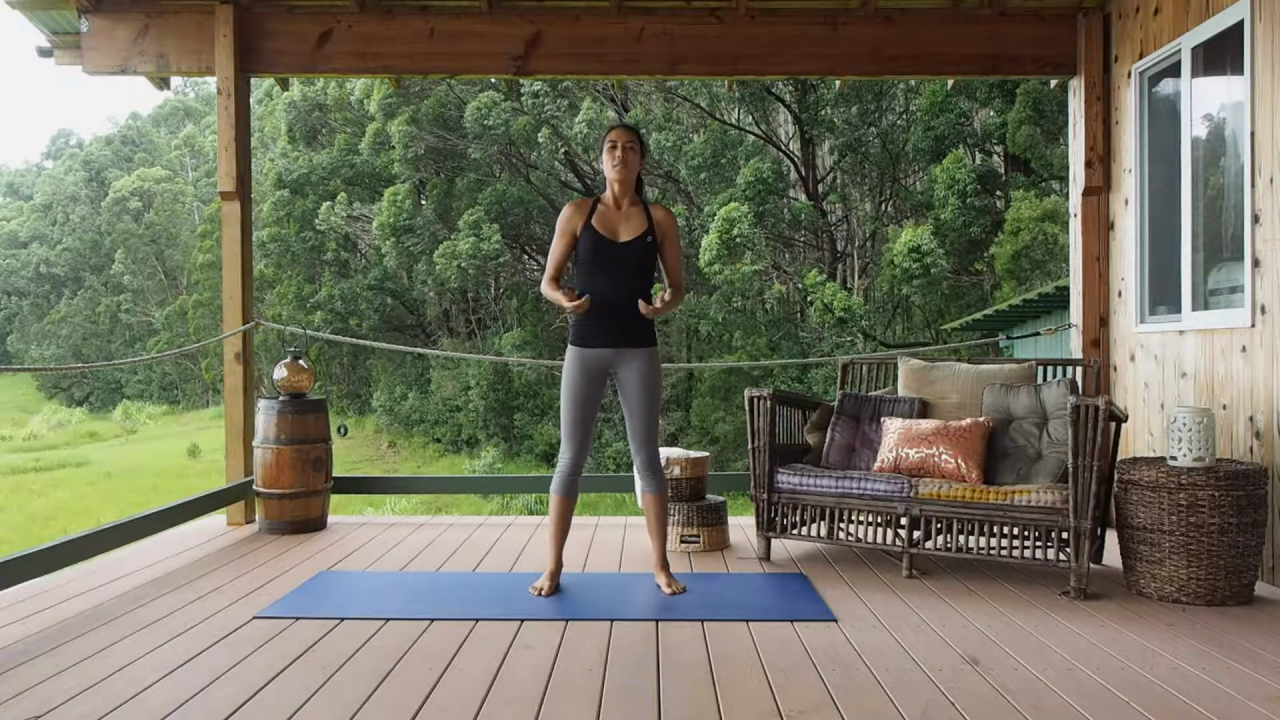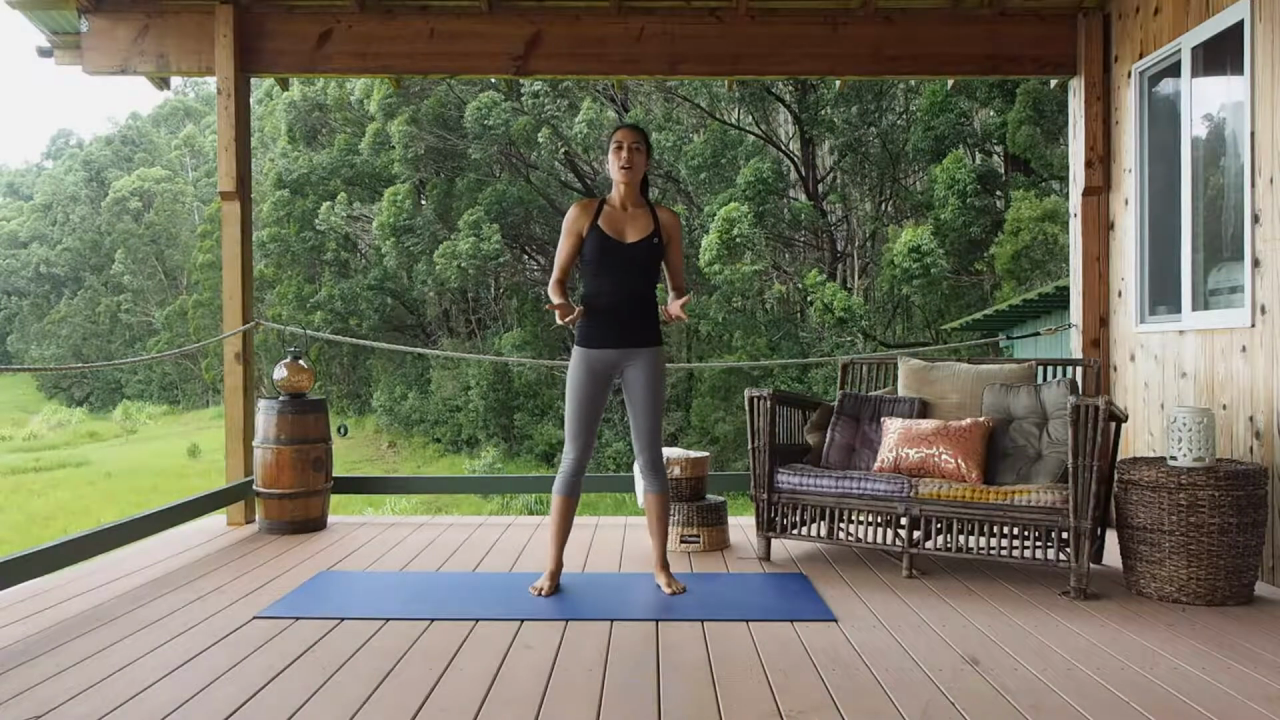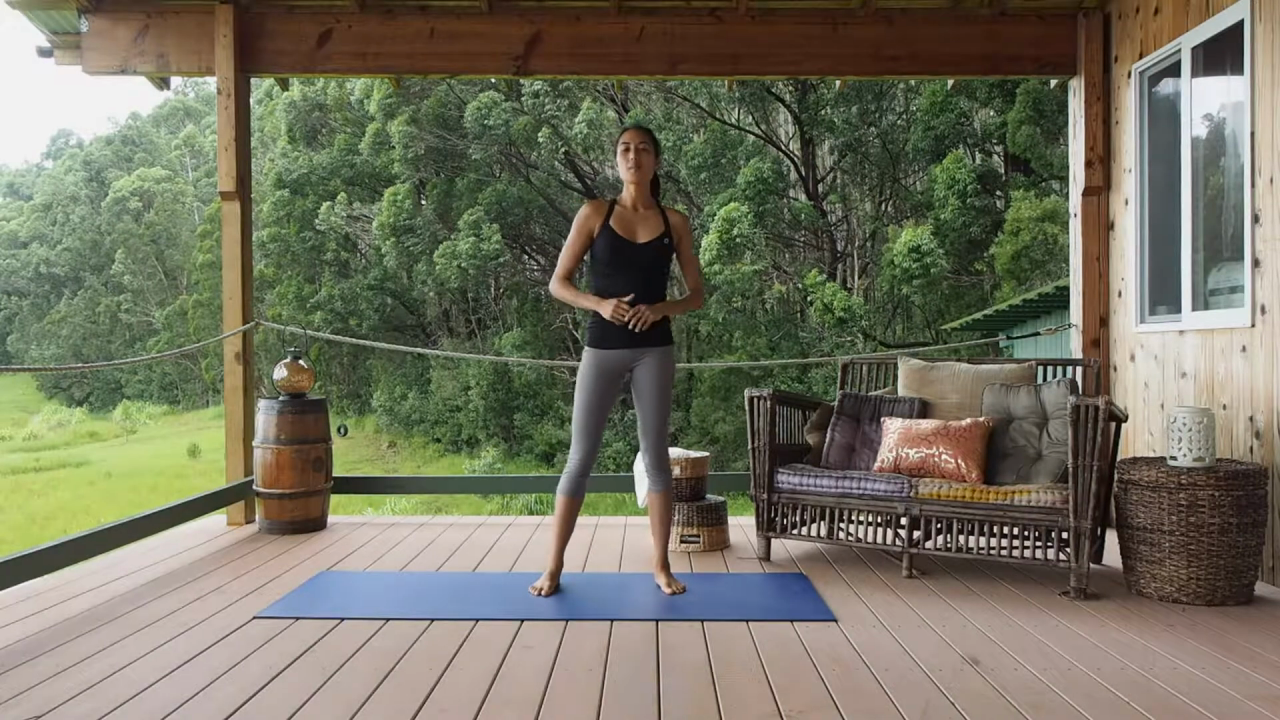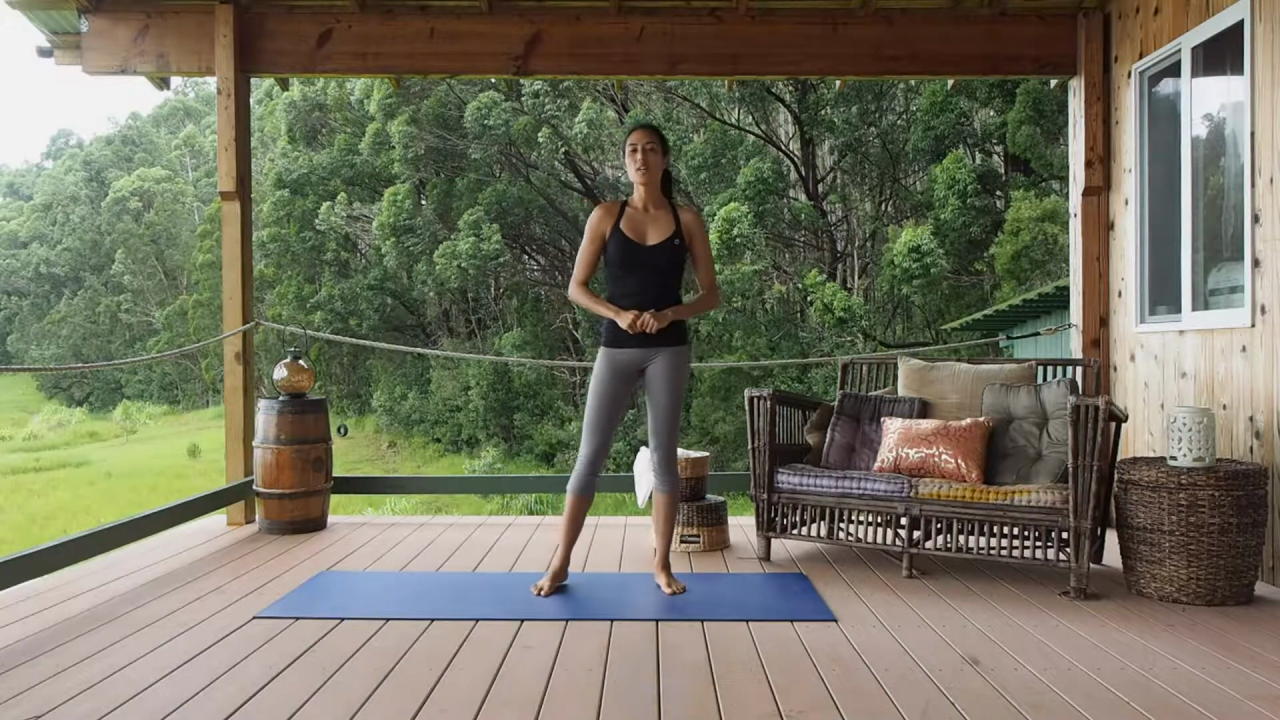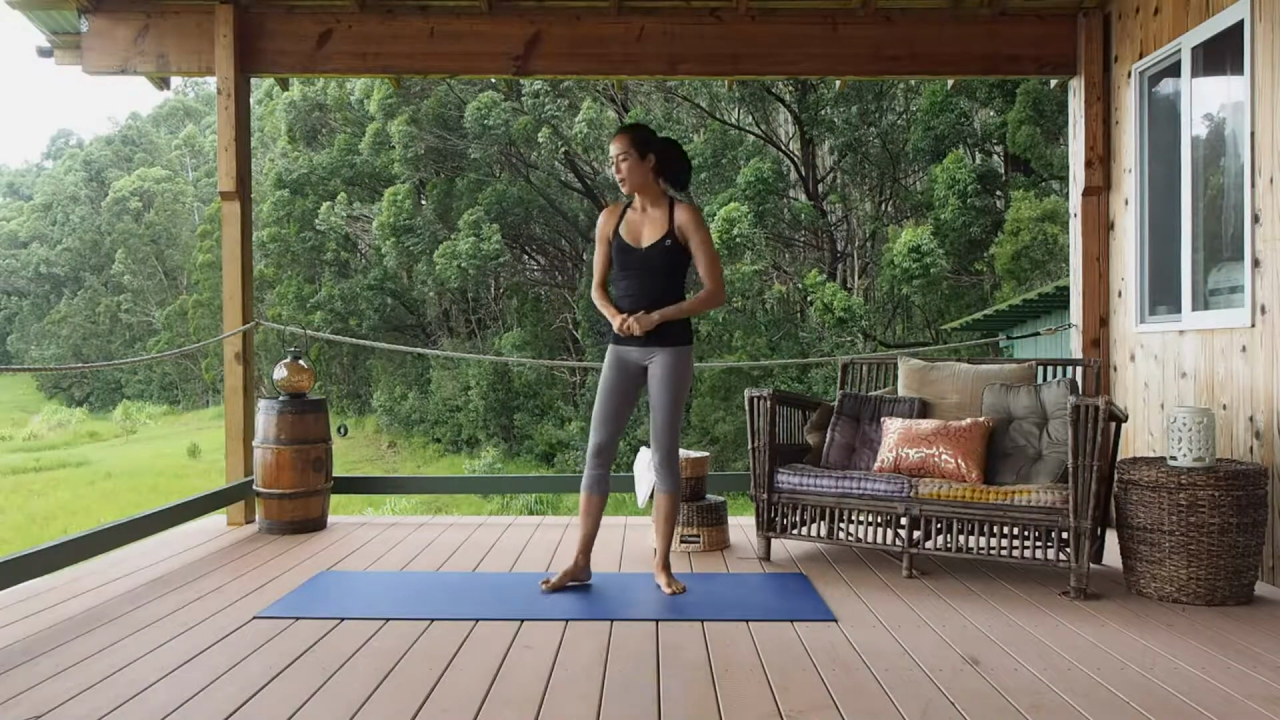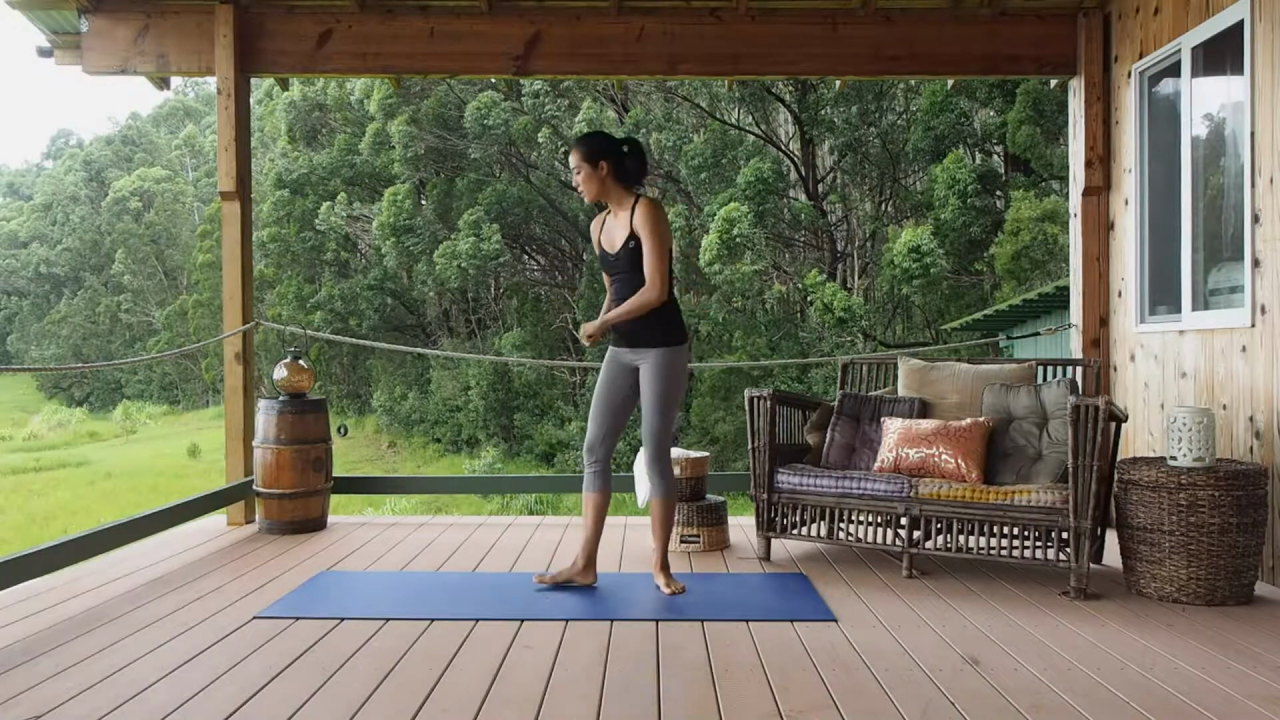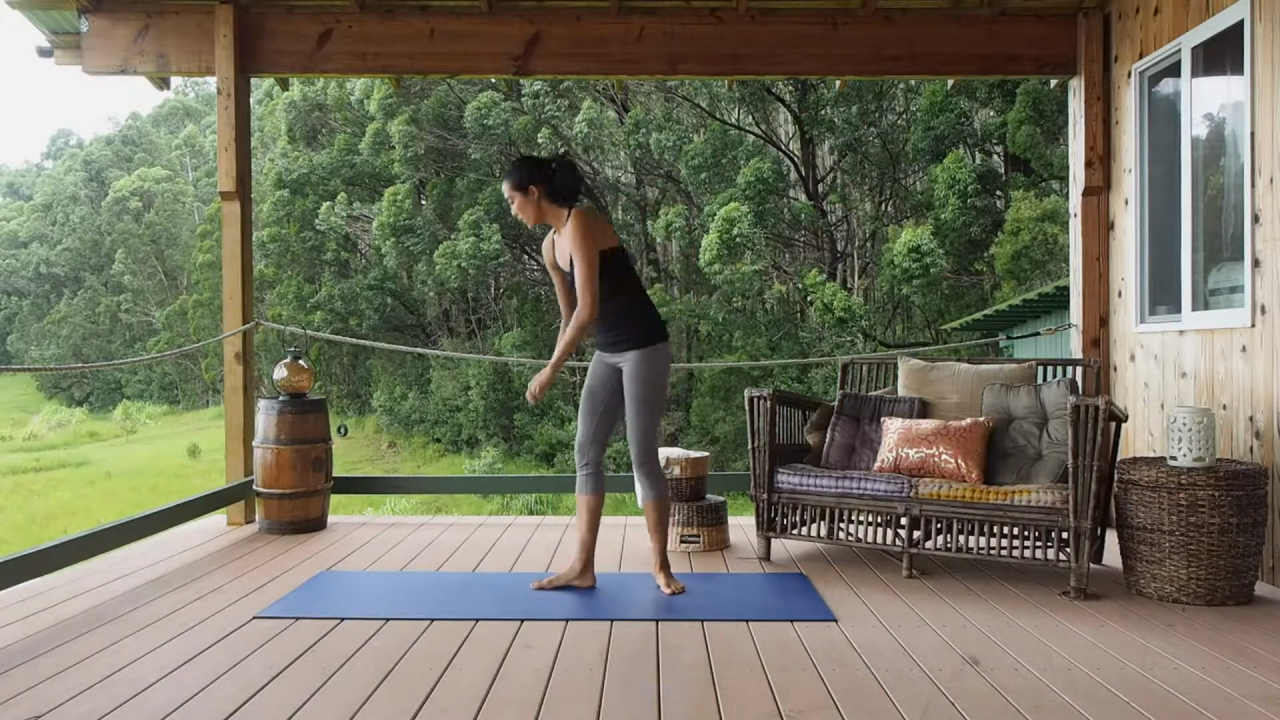
dt=0.3s
person 1, frame 1
left shoulder: (659, 218)
right shoulder: (577, 212)
left elbow: (678, 287)
right elbow: (548, 281)
left wrist: (663, 304)
right wrist: (564, 300)
left hip: (638, 349)
right hip: (585, 347)
left knee: (646, 456)
right knee: (572, 456)
left ankle: (661, 565)
right ankle: (554, 565)
person 1, frame 2
left shoulder: (665, 221)
right shoulder: (583, 214)
left elbow: (678, 287)
right elbow: (557, 281)
left wrist: (677, 306)
right wrist: (561, 306)
left hip: (644, 349)
right hip: (591, 348)
left knee: (650, 456)
right knee: (574, 456)
left ankle: (660, 565)
right ankle: (554, 565)
person 1, frame 3
left shoulder: (675, 223)
right shoulder: (594, 214)
left elbow: (697, 293)
right elbow: (558, 282)
left wrist: (663, 309)
right wrist: (600, 304)
left hip: (654, 350)
right hip: (603, 347)
left knee: (655, 455)
right knee: (581, 456)
left ankle: (660, 564)
right ankle: (554, 565)
person 1, frame 4
left shoulder: (687, 220)
right shoulder: (605, 216)
left elbow: (710, 294)
right elbow: (577, 287)
left wrist: (668, 315)
right wrist: (618, 315)
left hip: (668, 349)
right hip: (616, 349)
left knee: (663, 455)
right knee: (591, 454)
left ankle: (661, 564)
right ankle: (560, 563)
person 1, frame 5
left shoulder: (684, 216)
right shoulder: (610, 219)
left elbow: (715, 292)
right elbow: (598, 287)
left wrist: (657, 316)
right wrist: (616, 317)
left hip: (670, 348)
right hip: (623, 349)
left knee: (664, 454)
right knee: (599, 449)
left ankle: (662, 564)
right ankle: (580, 560)
person 1, frame 6
left shoulder: (646, 212)
right shoulder: (599, 223)
left elbow: (657, 290)
left wrist: (601, 322)
right wrist: (601, 326)
left hip: (663, 348)
right hip: (622, 351)
left knee: (656, 455)
right knee: (595, 451)
left ankle: (660, 565)
right ankle: (585, 564)
person 1, frame 7
left shoulder: (583, 223)
right shoulder: (550, 245)
left elbow: (589, 307)
right elbow: (569, 312)
left wrist: (551, 369)
right wrist: (555, 365)
left hip: (643, 346)
right hip: (608, 352)
left knee: (643, 457)
right knee: (586, 452)
left ankle: (661, 564)
right ankle: (582, 567)
